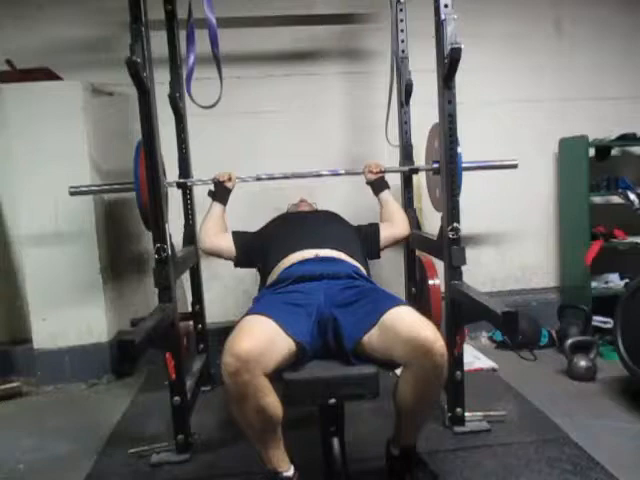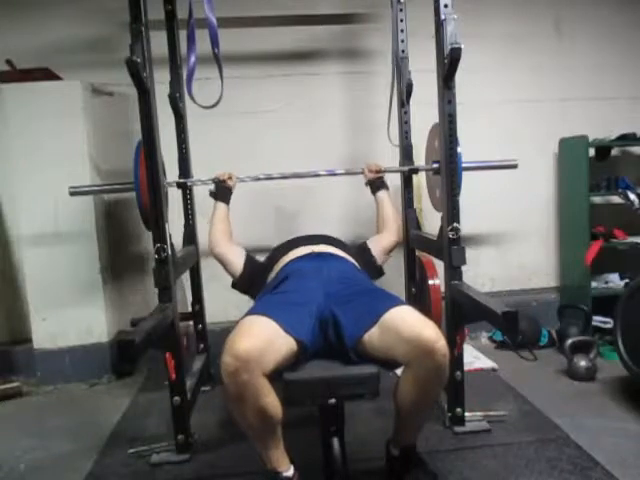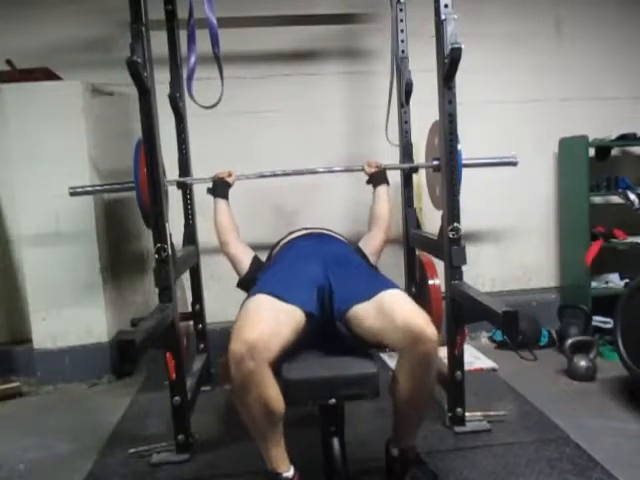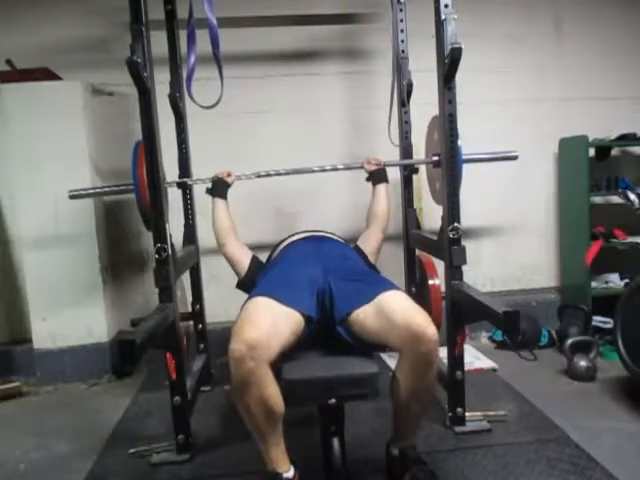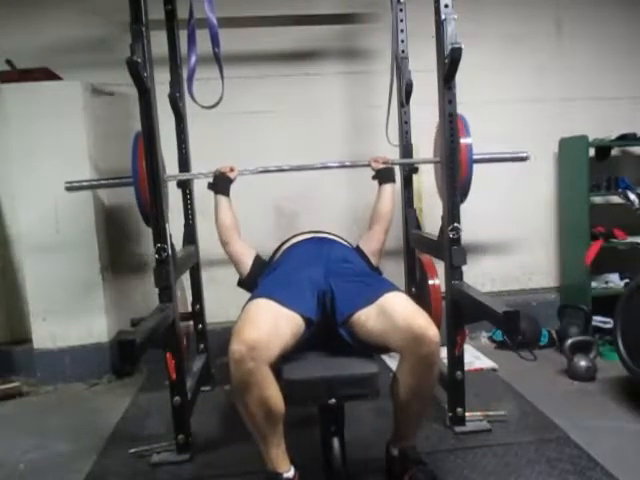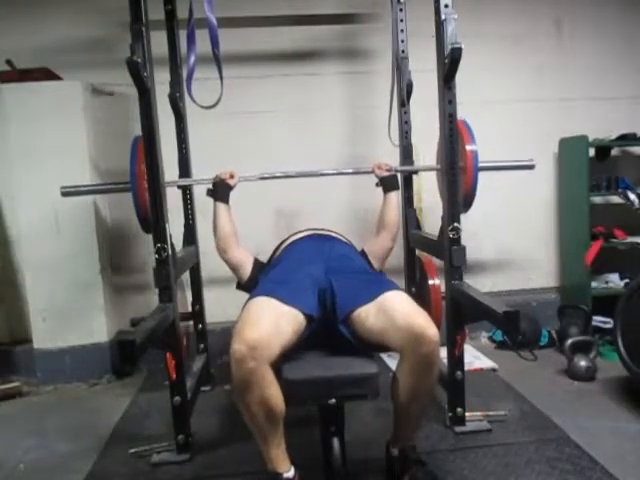
dt=0.7s
person 1, frame 1
left shoulder: (344, 224)
right shoulder: (271, 231)
left elbow: (400, 228)
right elbow: (209, 241)
left wrist: (380, 185)
right wrist: (220, 195)
left hip: (352, 288)
right hip: (290, 291)
left knee: (430, 348)
right knee: (239, 359)
left ankle: (402, 450)
person 1, frame 2
left shoulder: (354, 259)
right shoulder: (265, 271)
left elbow: (390, 235)
right elbow: (221, 246)
left wrist: (379, 187)
right wrist: (222, 196)
left knee: (433, 348)
right knee: (238, 360)
left ankle: (401, 450)
person 1, frame 3
left shoulder: (355, 257)
left elbow: (379, 230)
right elbow: (230, 242)
left wrist: (380, 182)
right wrist: (220, 194)
left knee: (422, 336)
right knee: (245, 351)
left ankle: (402, 450)
person 1, frame 4
left shoulder: (355, 256)
left elbow: (376, 228)
right elbow: (229, 242)
left wrist: (379, 179)
right wrist: (219, 194)
left knee: (424, 336)
right knee: (245, 350)
left ankle: (402, 450)
person 1, frame 5
left shoulder: (360, 260)
left elbow: (378, 228)
right elbow: (231, 241)
left wrist: (386, 178)
right wrist: (221, 190)
left knee: (425, 338)
right knee: (244, 351)
left ankle: (402, 450)
person 1, frame 6
left shoulder: (360, 262)
right shoulder: (265, 273)
left elbow: (386, 237)
right elbow: (229, 249)
left wrist: (390, 186)
right wrist: (221, 196)
left knee: (425, 338)
right knee: (246, 351)
left ankle: (401, 451)
